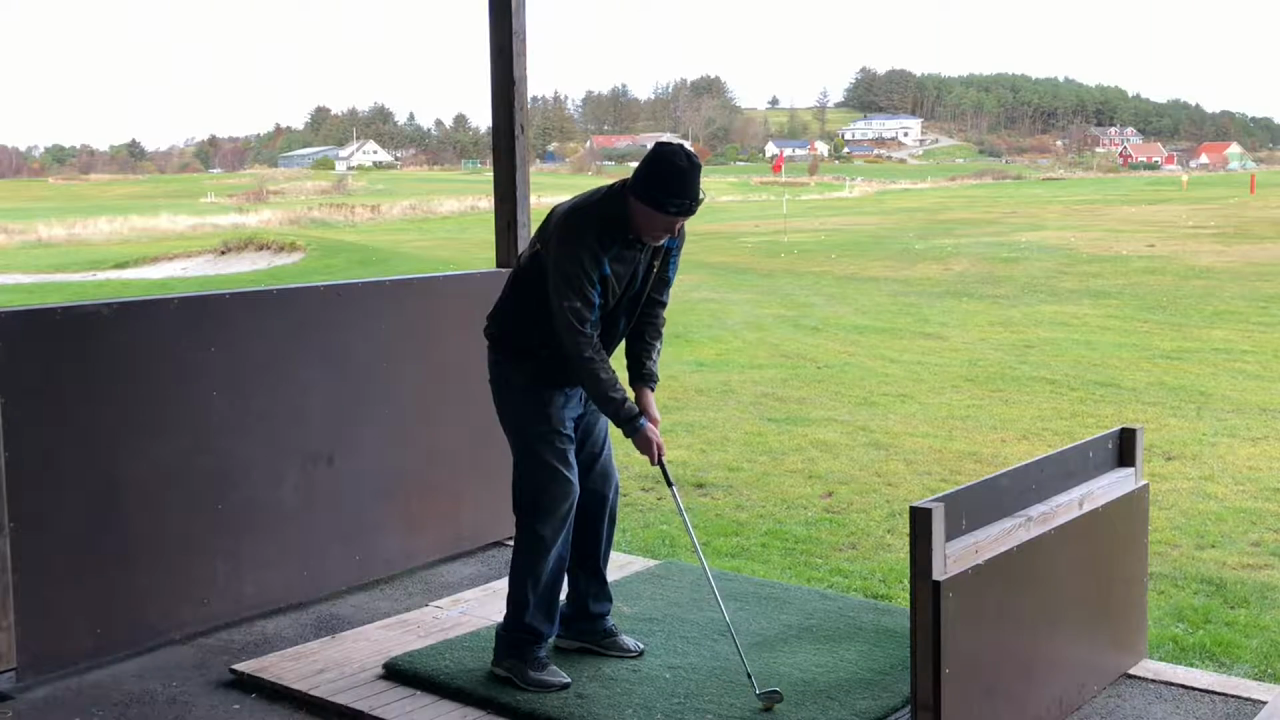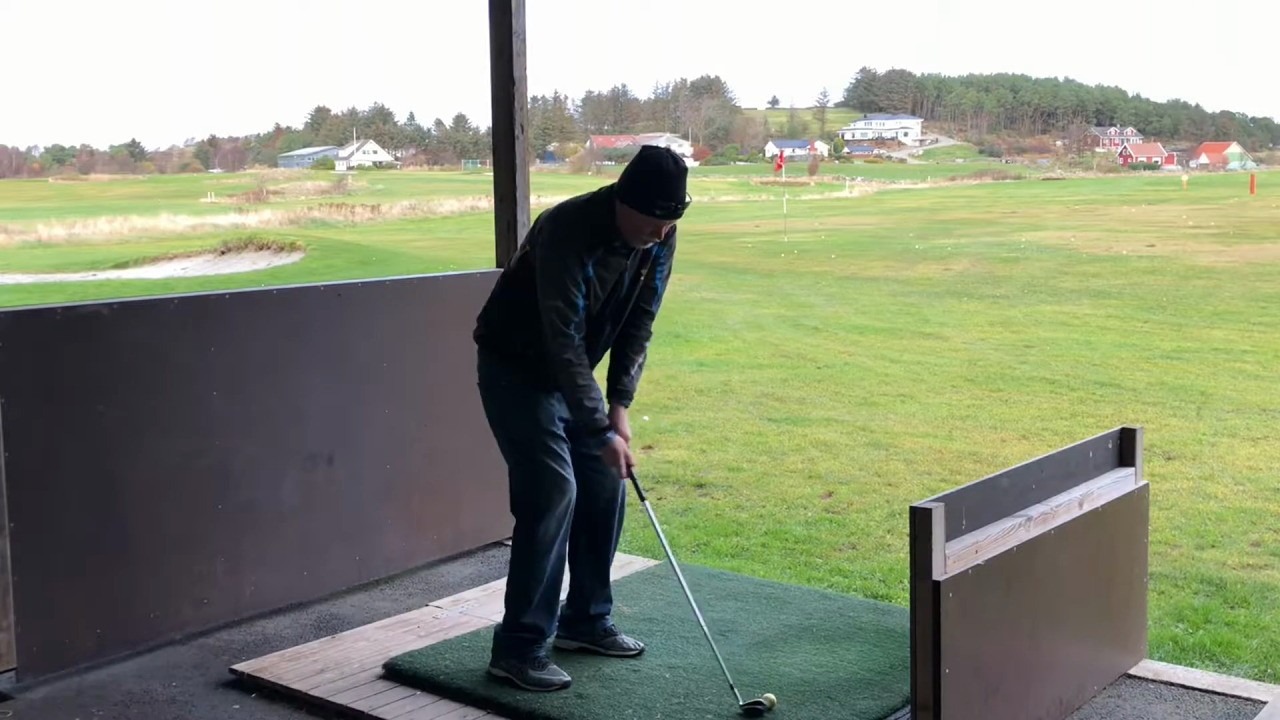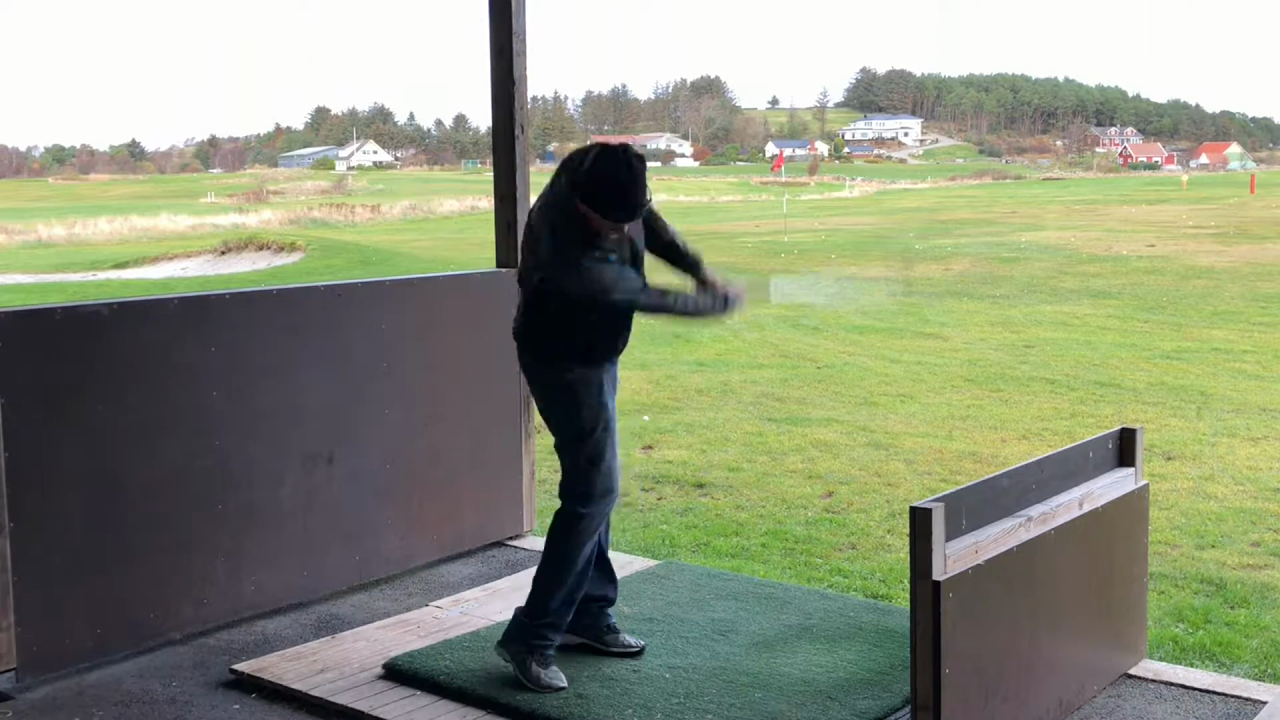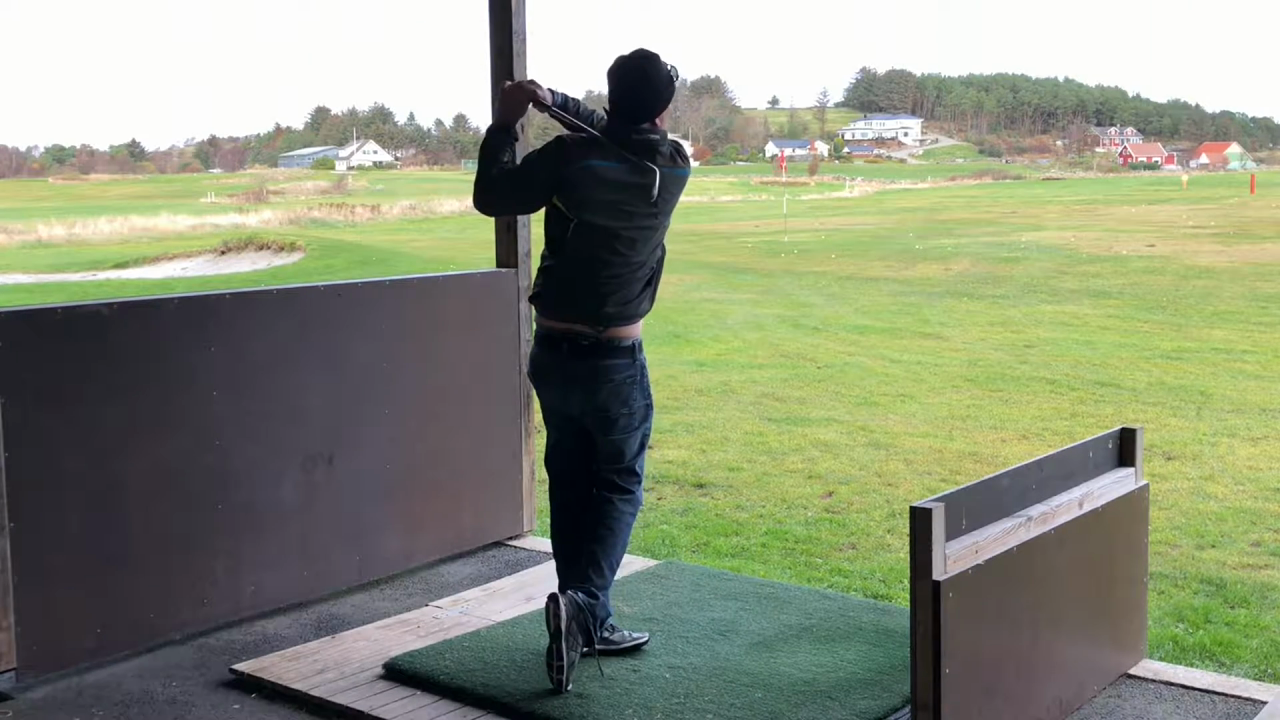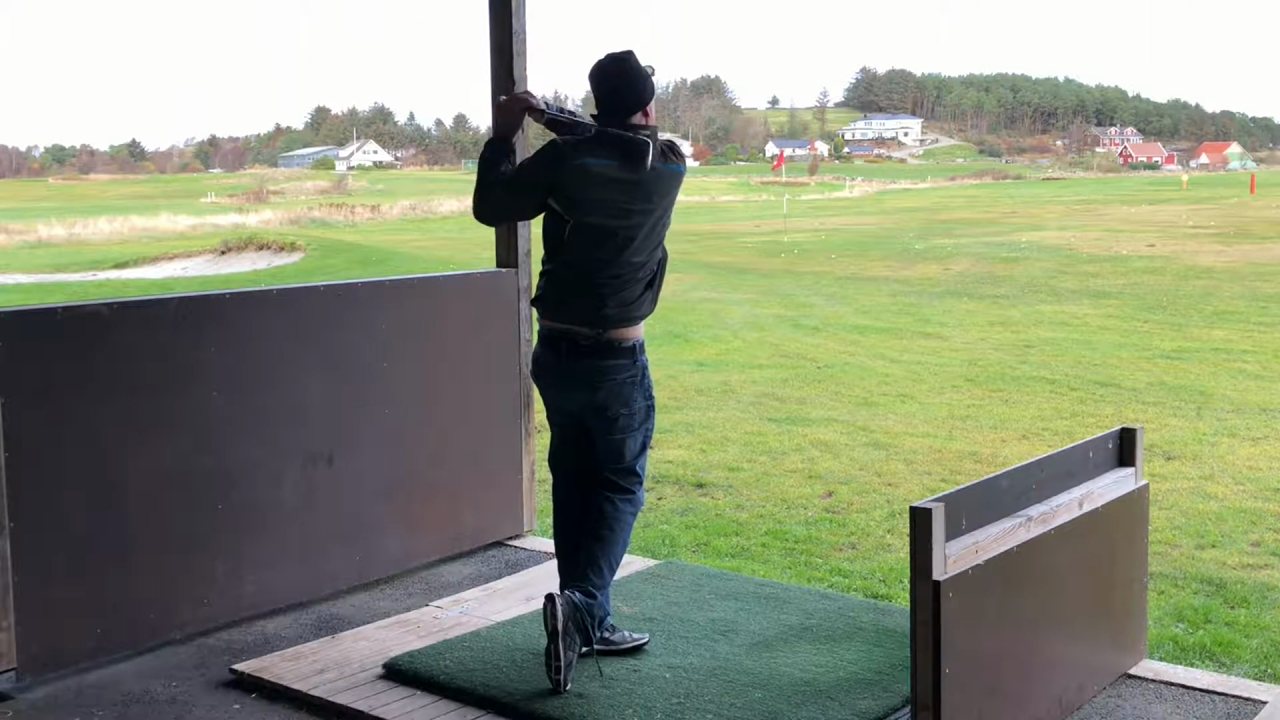
dt=1s
person 1, frame 1
left shoulder: (668, 235)
right shoulder: (578, 230)
left elbow: (650, 311)
right elbow: (579, 339)
left wrist: (644, 386)
right wrist: (630, 420)
left hip: (582, 370)
right hip: (528, 368)
left knee: (599, 491)
right knee: (553, 496)
left ankle: (584, 619)
right ankle: (520, 646)
person 1, frame 2
left shoulder: (660, 242)
right shoulder: (567, 232)
left elbow: (636, 327)
right elbow: (560, 341)
left wrist: (620, 405)
right wrist: (599, 432)
left hip: (574, 374)
right hip: (516, 370)
left knee: (606, 489)
right knee: (552, 499)
left ankle: (584, 618)
right ankle: (519, 645)
person 1, frame 3
left shoulder: (583, 167)
right shoulder: (568, 253)
left elbow: (650, 224)
right elbow: (640, 298)
left wrist: (701, 273)
right wrist: (707, 304)
left hip: (585, 354)
right hip: (565, 363)
left knee: (599, 484)
right knee: (593, 489)
left ankle: (592, 614)
right ankle: (530, 635)
person 1, frame 4
left shoulder: (567, 157)
right shoulder: (673, 167)
left elbow: (490, 198)
left wrist: (504, 123)
right wrist: (553, 101)
left hip: (553, 352)
right hip: (614, 359)
left knee: (571, 485)
right knee: (619, 486)
left ankle: (589, 618)
right ankle: (583, 604)
person 1, frame 5
left shoulder: (562, 161)
right shoulder: (669, 166)
left elbow: (490, 207)
left wrist: (503, 137)
right wrist: (549, 117)
left hip: (555, 352)
right hip: (616, 359)
left knee: (574, 484)
right knee: (621, 487)
left ankle: (589, 621)
right ankle: (579, 604)
